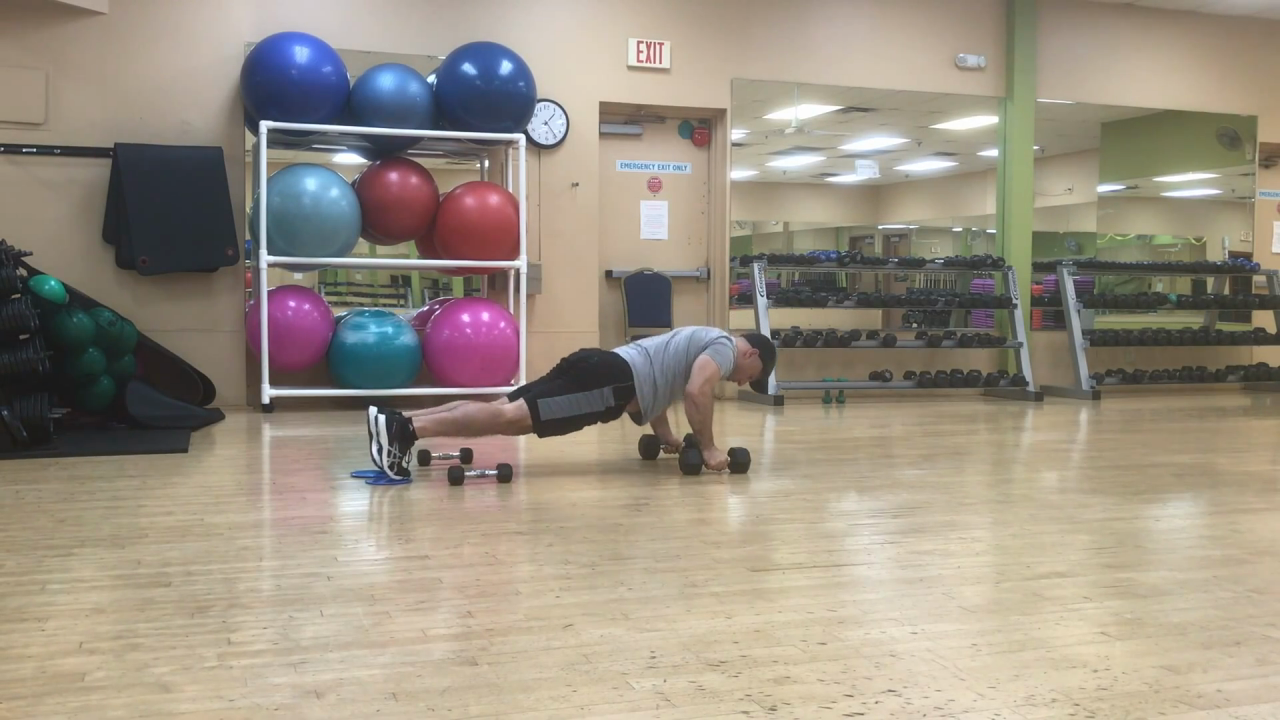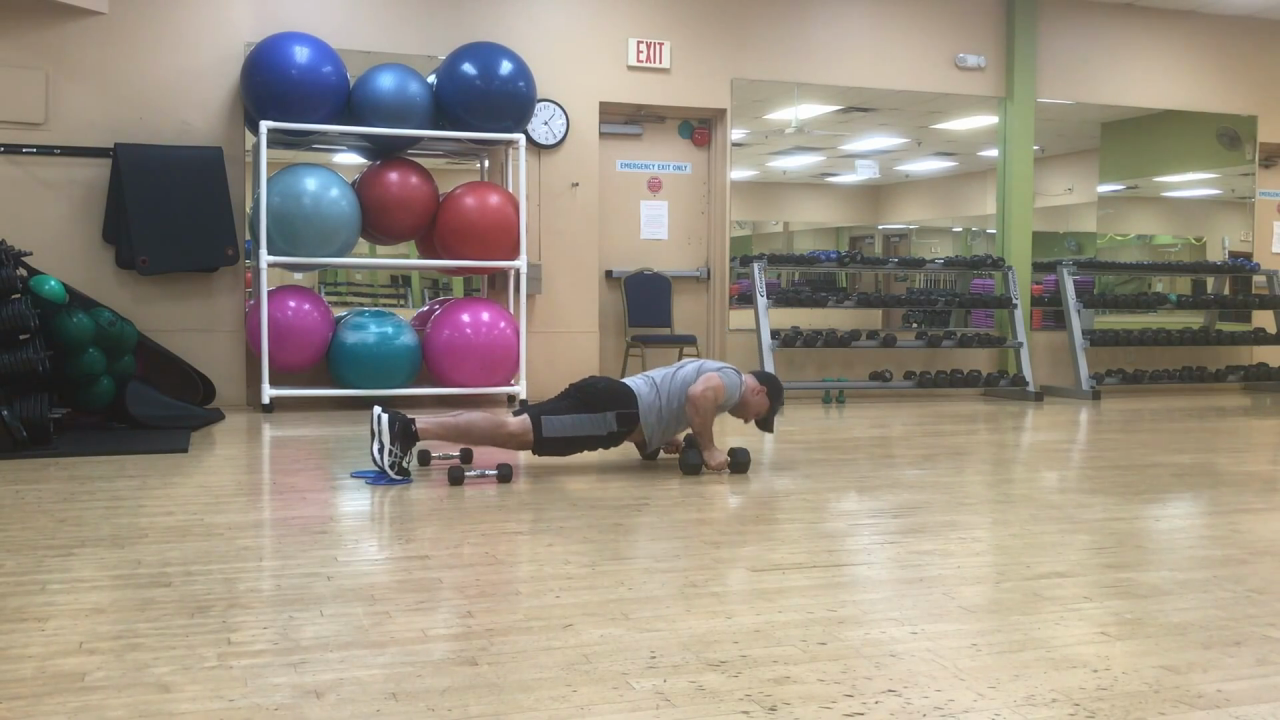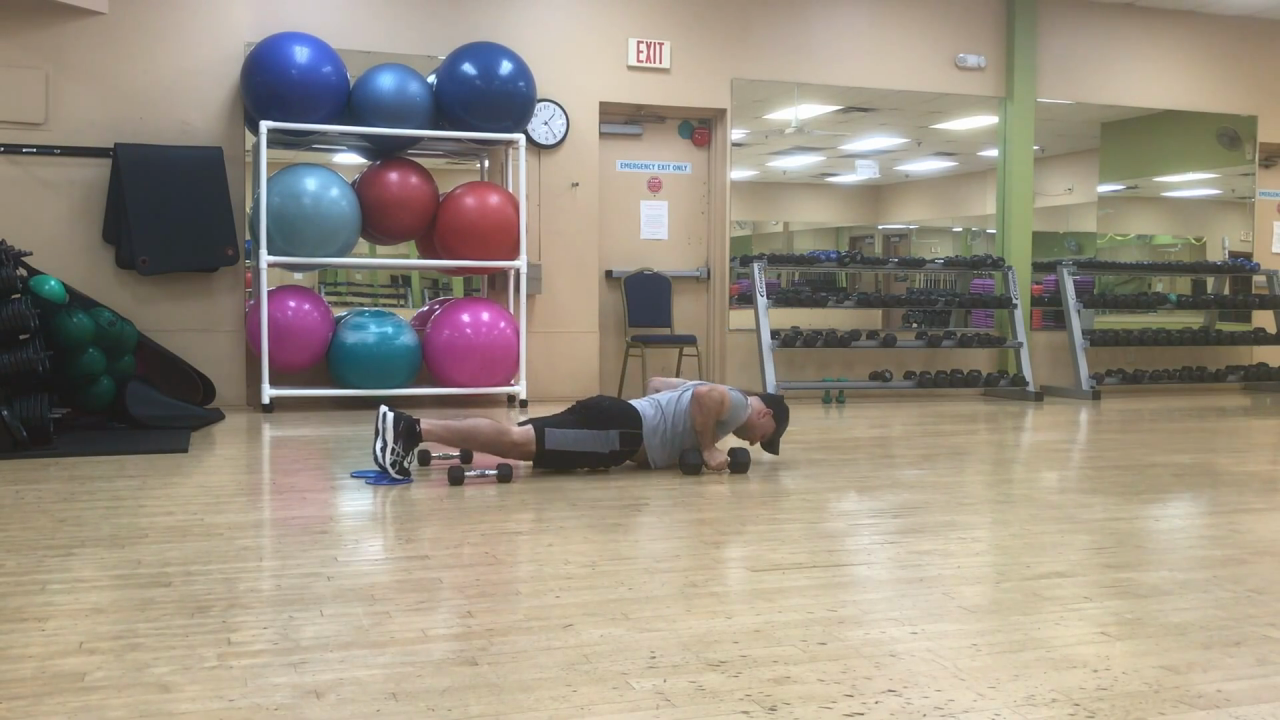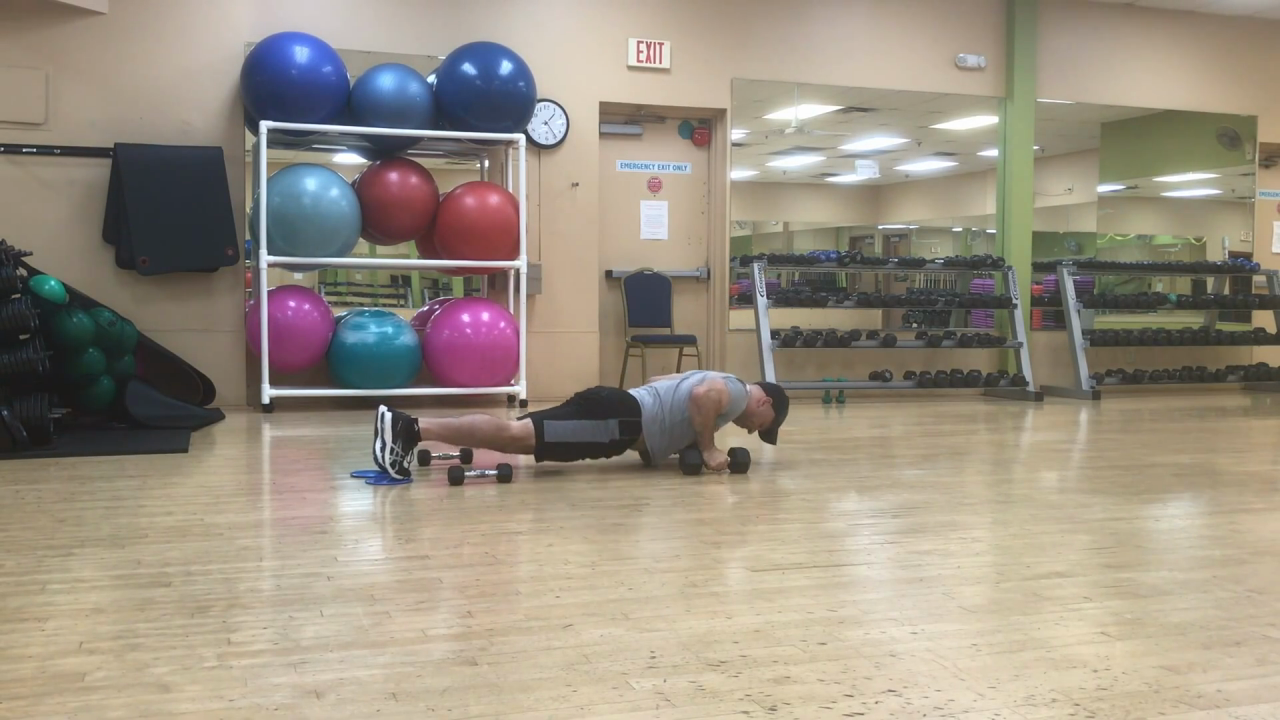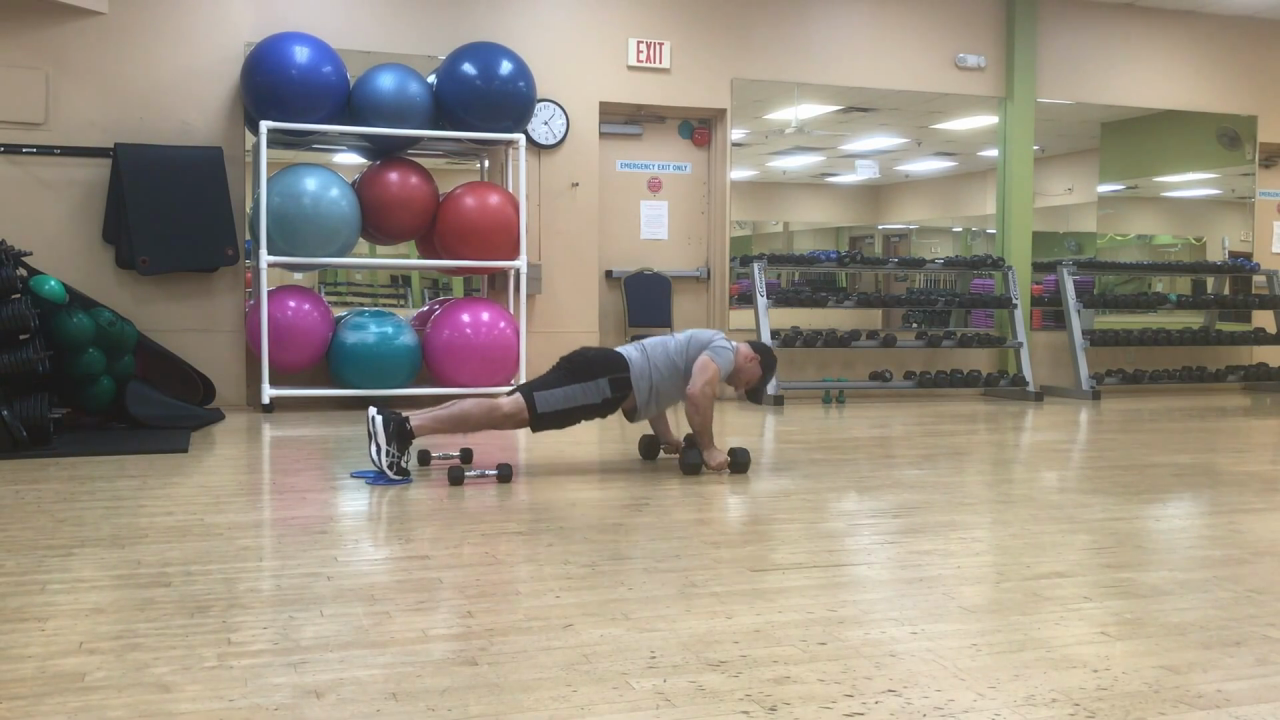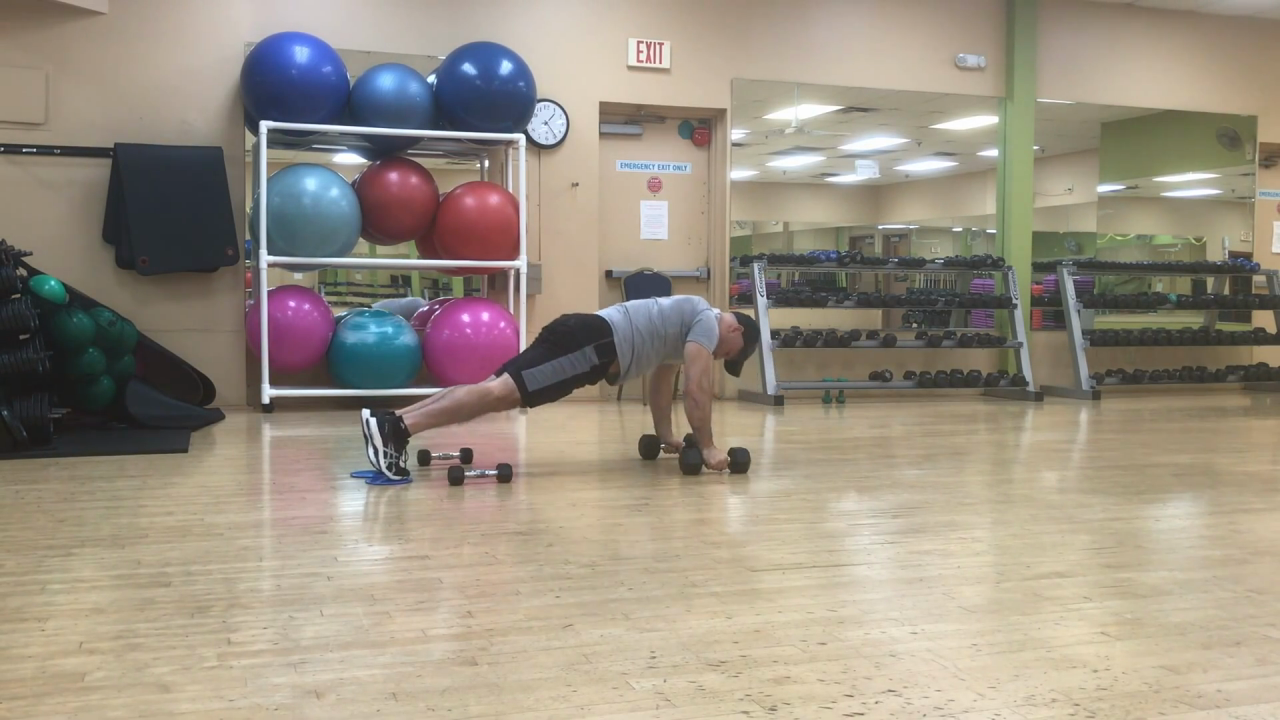
dt=0.3s
person 1, frame 1
left shoulder: (705, 341)
right shoulder: (724, 348)
right elbow: (695, 392)
left wrist: (665, 435)
right wrist: (707, 448)
left hip: (603, 369)
right hip: (613, 382)
left knee: (504, 409)
right knee: (512, 418)
left ankle: (399, 421)
right ankle: (406, 429)
person 1, frame 2
left shoulder: (713, 372)
right shoulder: (732, 380)
right elbow: (698, 396)
left wrist: (666, 436)
right wrist: (707, 449)
left hip: (613, 398)
right hip: (618, 410)
left knee: (510, 424)
right knee: (514, 431)
left ankle: (404, 423)
right ankle: (410, 429)
person 1, frame 3
left shoulder: (721, 397)
right shoulder: (739, 407)
left elbow: (656, 382)
right elbow: (704, 395)
left wrist: (673, 435)
right wrist: (706, 449)
left hip: (617, 420)
right hip: (622, 431)
left knee: (514, 436)
right knee: (517, 441)
left ankle: (408, 425)
right ankle: (412, 429)
person 1, frame 4
left shoulder: (718, 386)
right shoulder: (737, 393)
left elbow: (656, 379)
right elbow: (702, 397)
left wrist: (672, 433)
right wrist: (707, 449)
left hip: (619, 410)
right hip: (623, 420)
left knee: (516, 431)
right knee: (517, 435)
left ankle: (407, 425)
right ankle: (412, 428)
person 1, frame 5
left shoulder: (705, 346)
right shoulder: (723, 351)
right elbow: (695, 394)
left wrist: (665, 436)
right wrist: (708, 449)
left hip: (607, 373)
right hip: (610, 378)
left knee: (508, 408)
right knee: (511, 411)
left ankle: (397, 422)
right ankle: (404, 428)
person 1, frame 6
left shoulder: (689, 323)
right shoulder: (708, 323)
left elbow: (661, 377)
right elbow: (696, 388)
left wrist: (666, 436)
right wrist: (707, 446)
left hip: (592, 340)
right hip: (596, 344)
left knee: (496, 390)
right knee: (500, 393)
left ankle: (392, 421)
right ankle: (398, 428)
